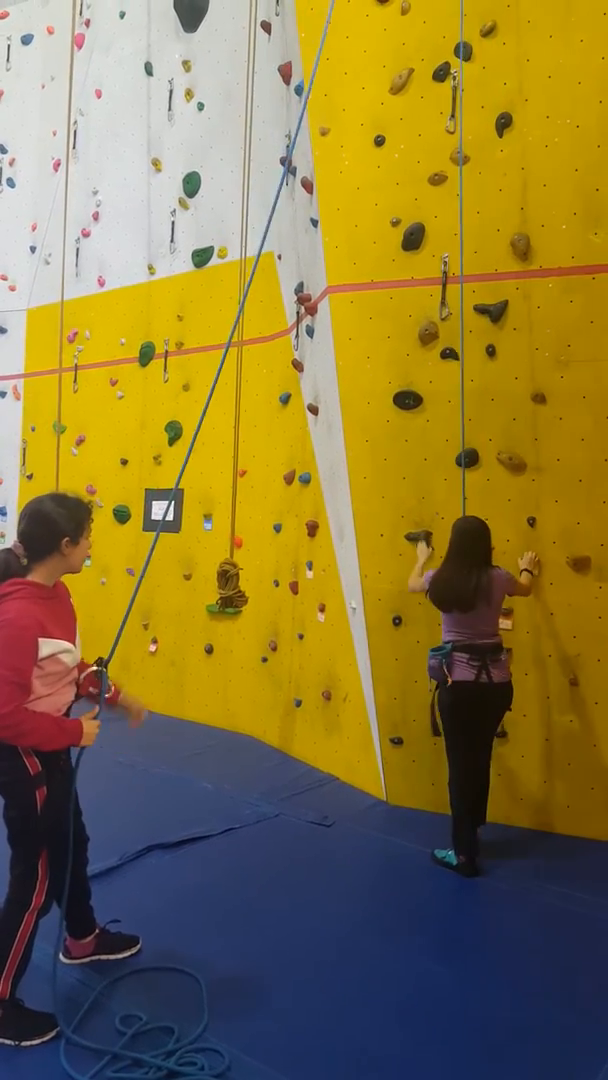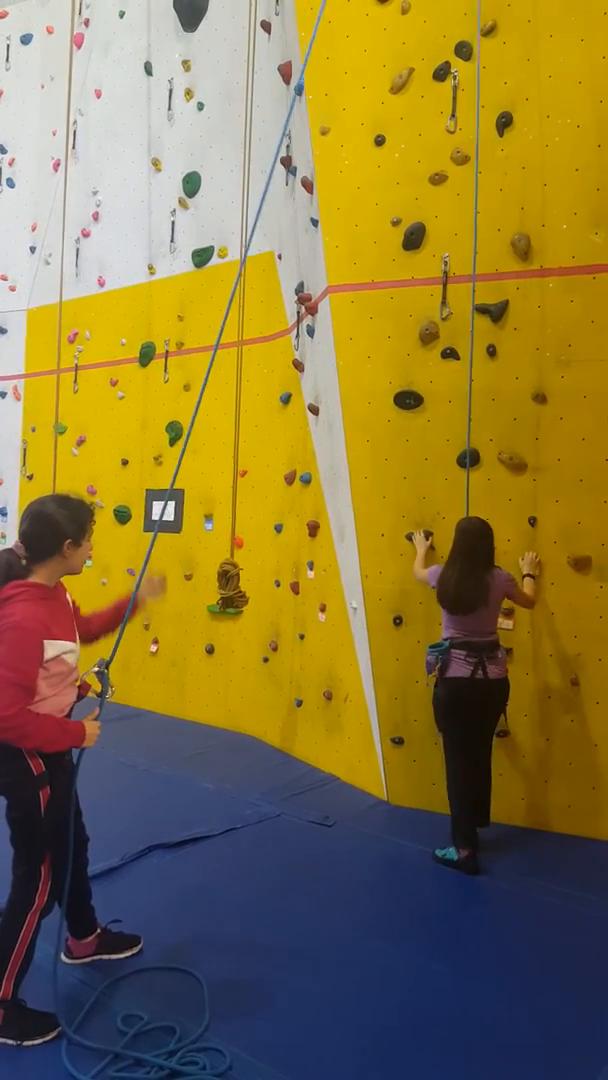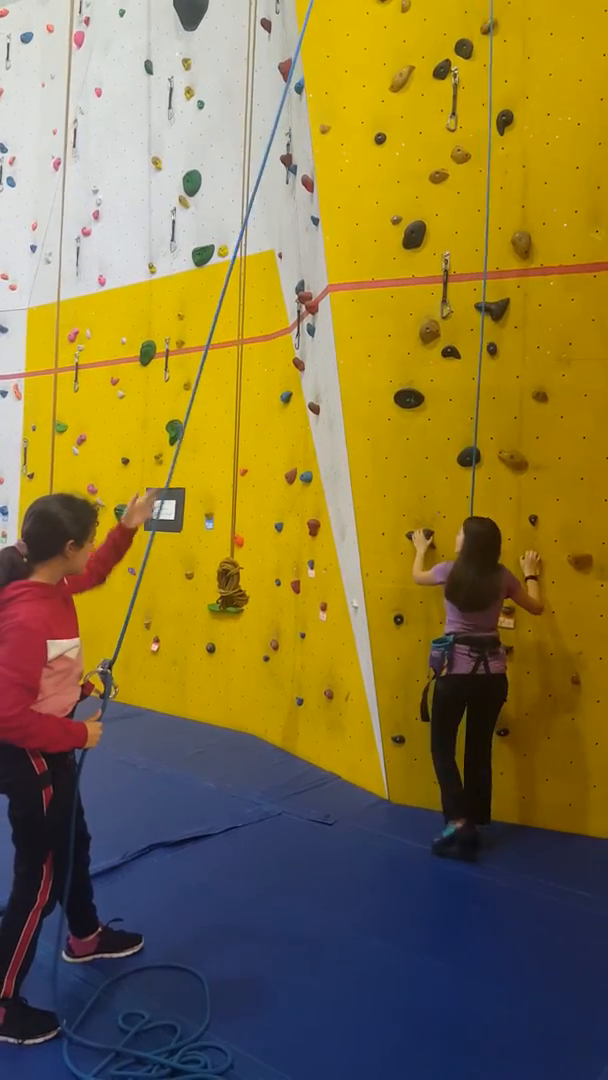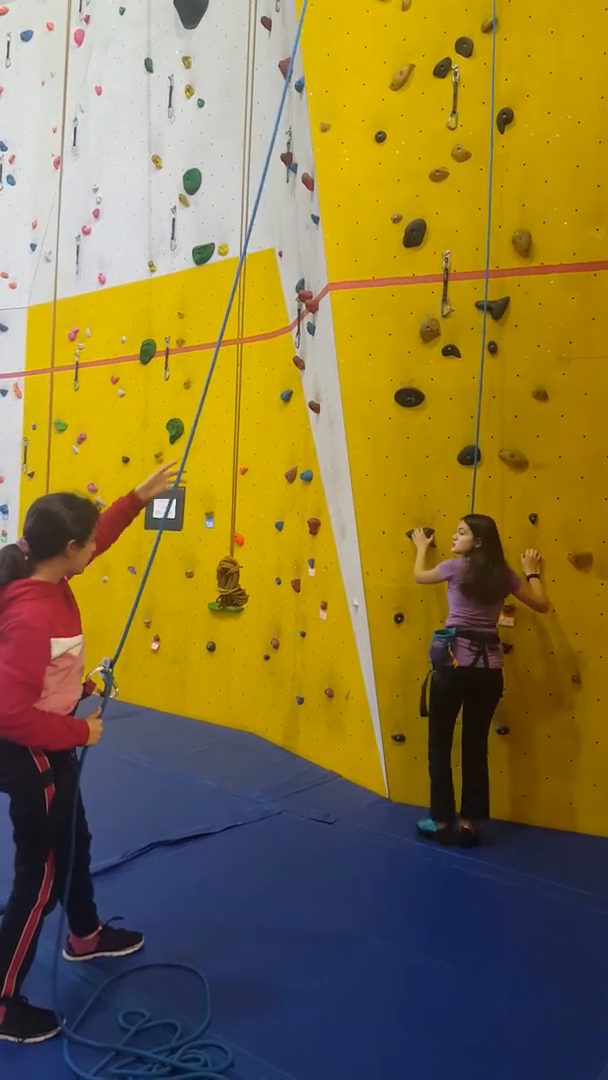
dt=0.2s
person 1, frame 1
left shoulder: (53, 593)
left wrist: (112, 695)
right wrist: (75, 732)
left hip: (47, 747)
left knee: (71, 843)
left ankle: (83, 938)
person 1, frame 2
left shoulder: (49, 592)
left elbow: (78, 632)
left wrist: (129, 605)
right wrist: (77, 734)
left hip: (46, 749)
left knee: (72, 845)
left ankle: (84, 937)
person 1, frame 3
left shoulder: (48, 584)
left elbow: (91, 576)
left wrist: (126, 531)
right wrist: (79, 734)
left hip: (49, 745)
left knee: (72, 843)
left ankle: (85, 936)
person 1, frame 4
left shoulder: (46, 578)
left elbow: (98, 536)
left wrist: (141, 495)
right wrist: (81, 732)
left hip: (48, 746)
left knee: (74, 842)
left ankle: (87, 935)
person 2, frame 1
left shoulder: (440, 580)
right shoulder: (498, 578)
left elbow: (413, 584)
right elbow: (526, 587)
left wrist: (421, 558)
right wrist: (528, 568)
left hip: (458, 680)
right hip: (495, 680)
left knee: (460, 763)
right knee: (480, 758)
left ankle: (463, 852)
right ankle: (469, 834)
person 2, frame 2
left shoulder: (443, 575)
right shoulder: (498, 579)
left elbow: (418, 573)
right elbow: (529, 601)
left wrist: (421, 549)
right wrist: (529, 572)
left hip: (454, 676)
right hip: (492, 678)
left knee: (457, 760)
right knee: (479, 755)
left ankle: (463, 847)
right ankle: (470, 833)
person 2, frame 3
left shoulder: (450, 571)
right shoulder: (502, 577)
left elbow: (417, 576)
right elbow: (536, 606)
left wrist: (420, 548)
right wrist: (530, 573)
left hip: (455, 670)
right hip: (492, 672)
left knee: (442, 747)
right knee: (479, 750)
left ankle: (458, 822)
right ankle: (472, 827)
person 2, frame 4
left shoulder: (456, 567)
right shoulder: (504, 574)
left elbow: (419, 576)
right elbow: (541, 604)
left wrist: (421, 548)
right wrist: (532, 572)
left hip: (453, 663)
right hip: (488, 667)
left knee: (439, 742)
right knee: (475, 746)
left ankle: (441, 821)
right ankle: (469, 823)
